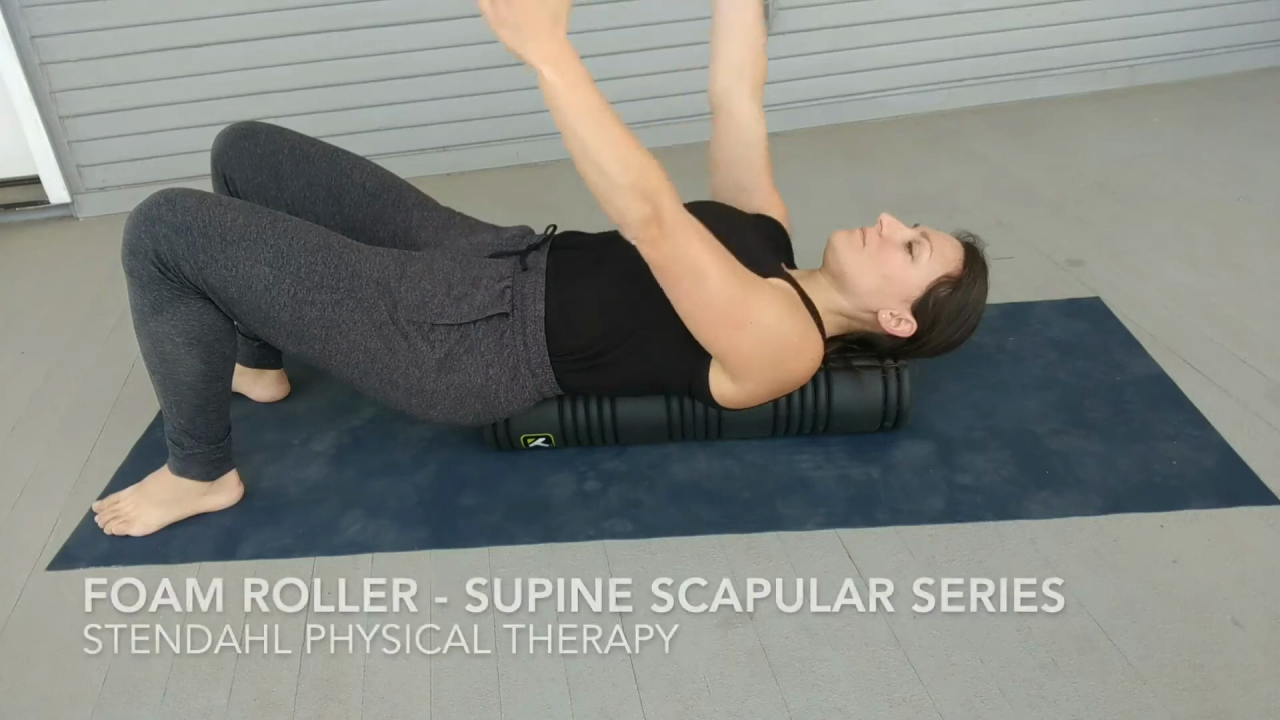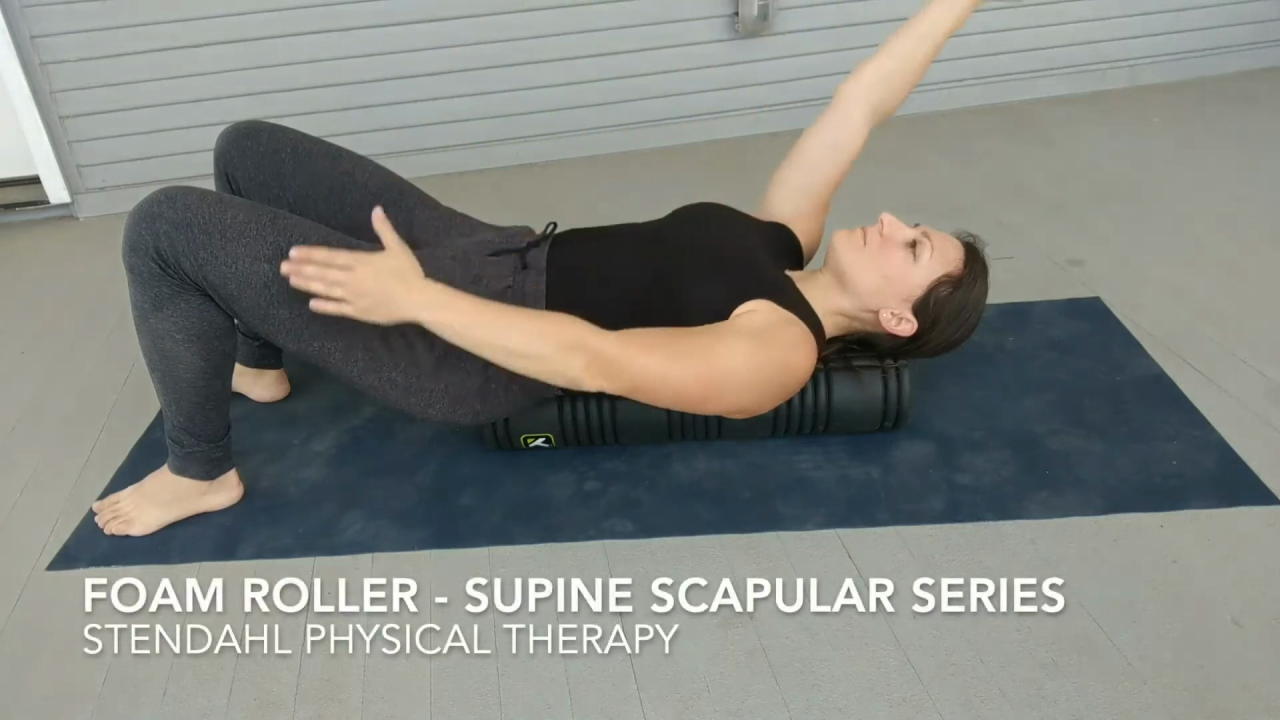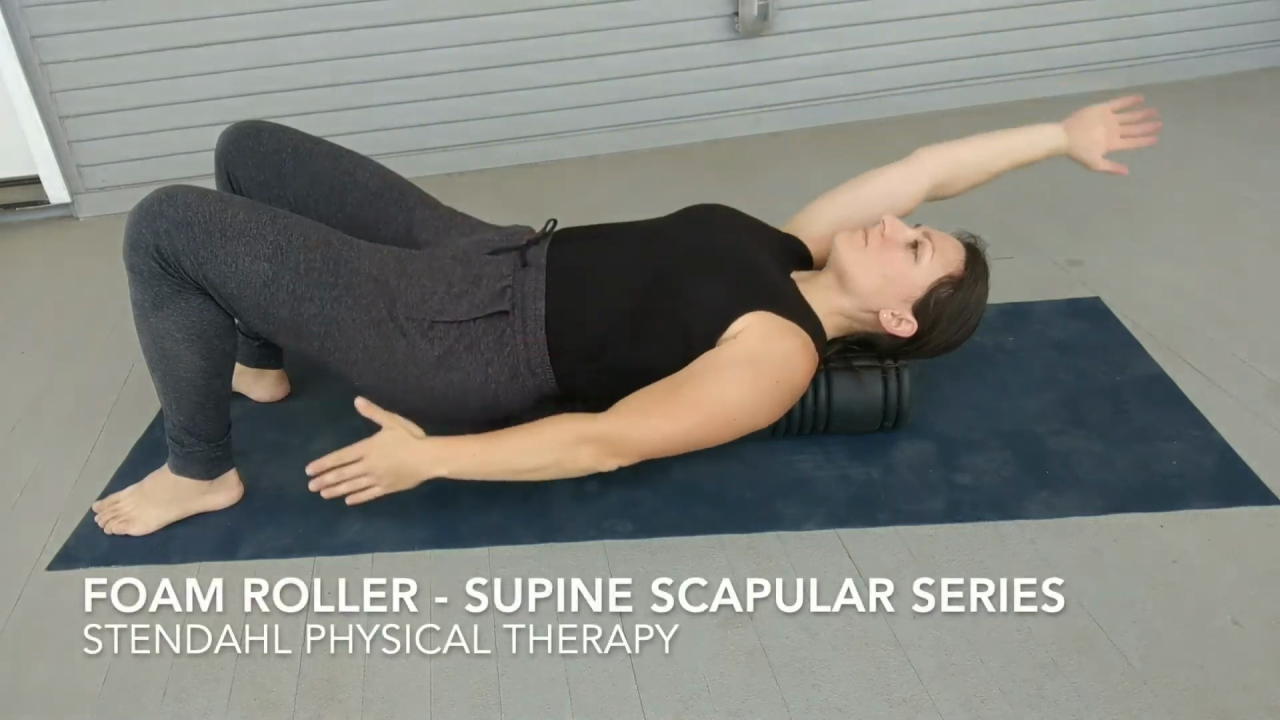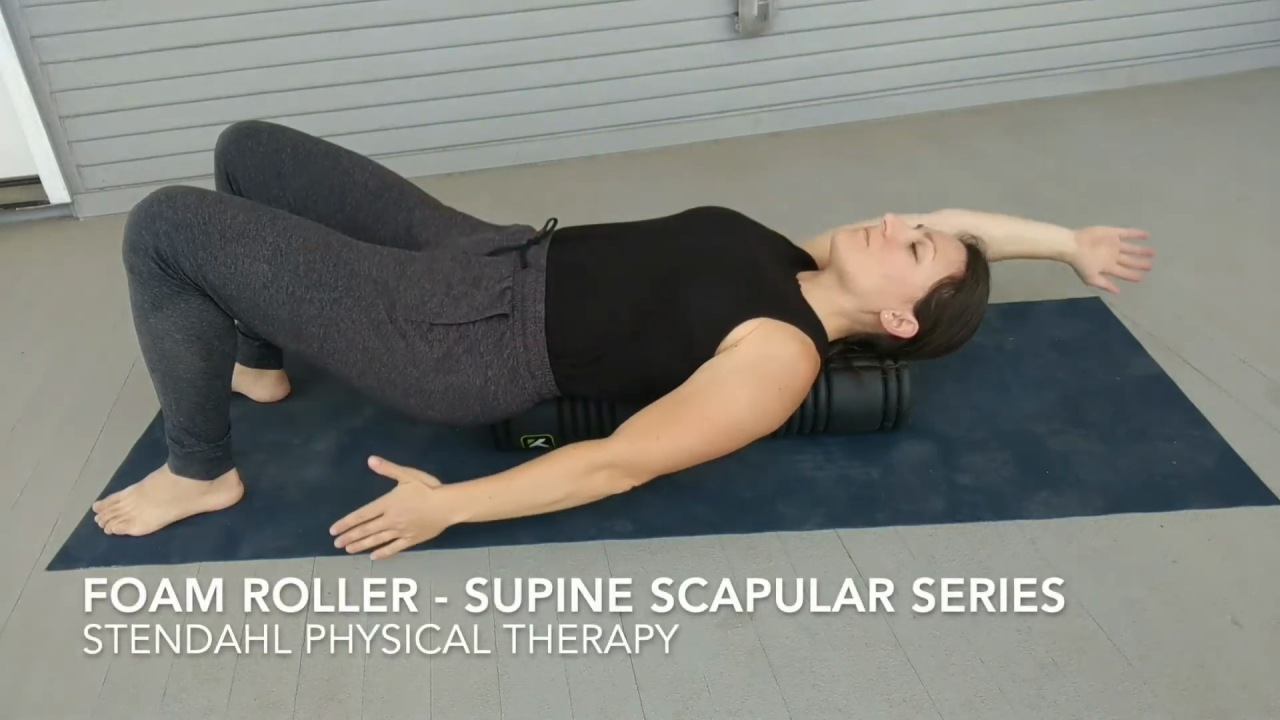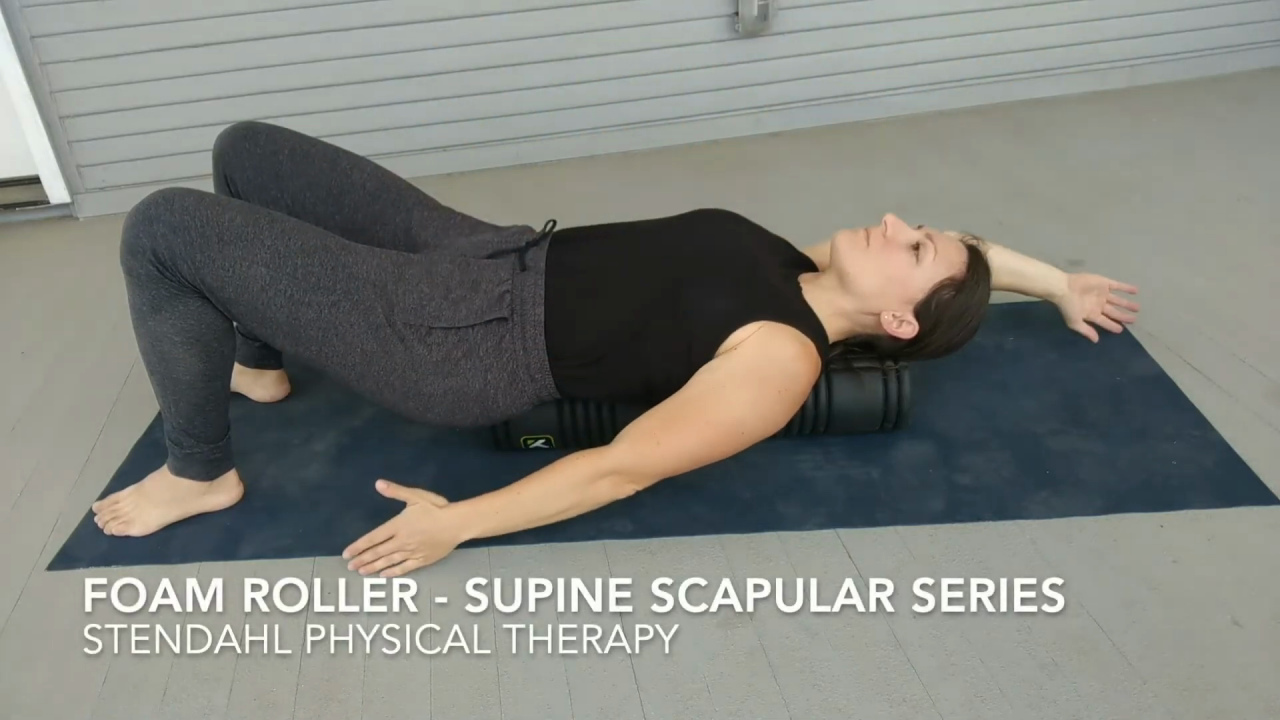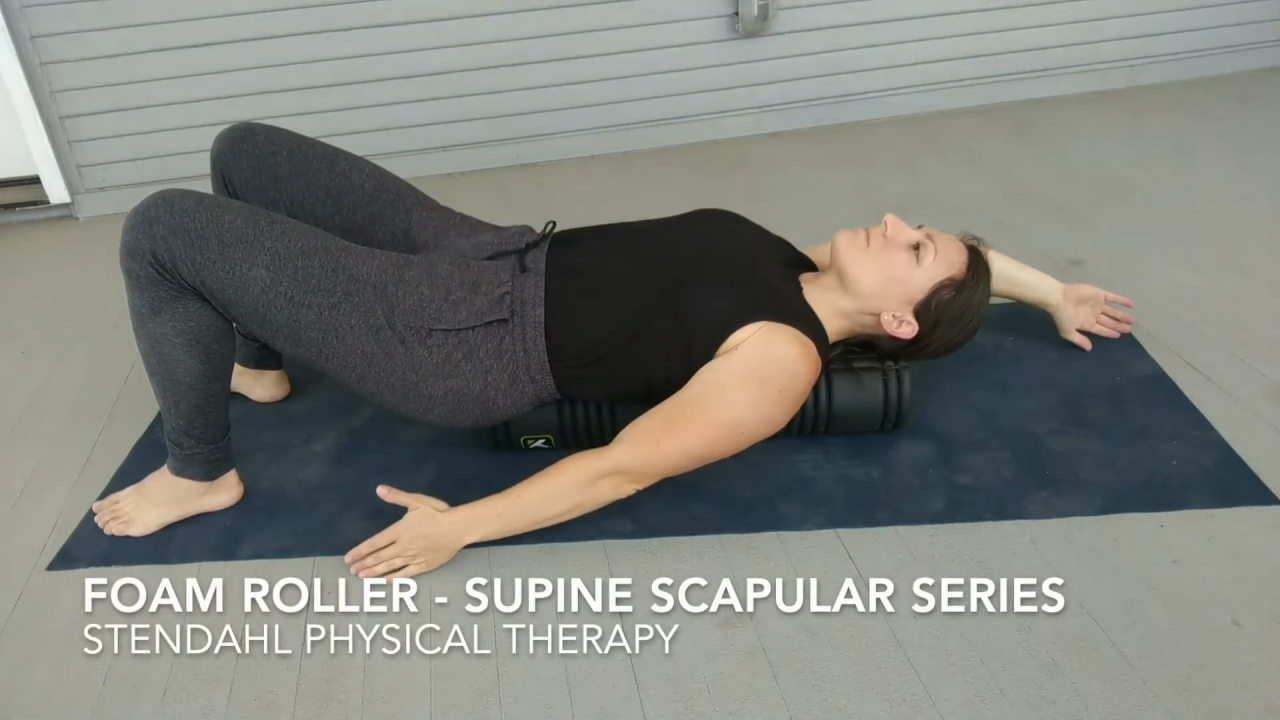
dt=0.3s
person 1, frame 1
left shoulder: (781, 340)
right shoulder: (770, 238)
left elbow: (649, 214)
right elbow: (736, 98)
left hip: (469, 344)
right hip: (497, 261)
left knee: (162, 230)
right knee: (243, 148)
left ankle: (200, 473)
right ankle: (254, 359)
person 1, frame 2
left shoulder: (779, 352)
right shoulder: (787, 247)
left elbow: (597, 360)
right elbow: (855, 116)
left wrist: (420, 299)
left hip: (463, 348)
right hip: (493, 274)
left knee: (163, 226)
right knee: (248, 149)
left ankle: (201, 474)
right ankle: (256, 361)
person 1, frame 3
left shoulder: (778, 358)
right shoulder: (799, 262)
left elbow: (609, 441)
right elbow: (917, 174)
left wrist: (430, 455)
right wrist: (1061, 137)
left hip: (470, 341)
right hip: (498, 259)
left knee: (165, 226)
right knee: (248, 151)
left ankle: (200, 473)
right ankle: (256, 358)
person 1, frame 4
left shoulder: (779, 360)
right shoulder: (806, 268)
left elbow: (617, 464)
right elbow: (945, 216)
left wrist: (445, 504)
left hip: (470, 346)
right hip: (497, 257)
left knee: (165, 226)
right knee: (248, 149)
left ankle: (200, 473)
right ankle: (253, 357)
person 1, frame 5
left shoulder: (780, 361)
right shoulder: (808, 272)
left elbow: (622, 469)
right elbow: (955, 240)
left wrist: (455, 523)
left hip: (468, 346)
right hip: (497, 258)
left knee: (161, 227)
right knee: (246, 151)
left ankle: (198, 473)
right ankle: (254, 360)
person 1, frame 6
left shoulder: (781, 361)
right shoulder: (811, 273)
left elbow: (625, 468)
right elbow: (954, 245)
left wrist: (457, 527)
left hip: (469, 347)
right hip: (498, 259)
left knee: (161, 229)
right knee: (243, 152)
left ankle: (199, 473)
right ankle: (254, 359)
